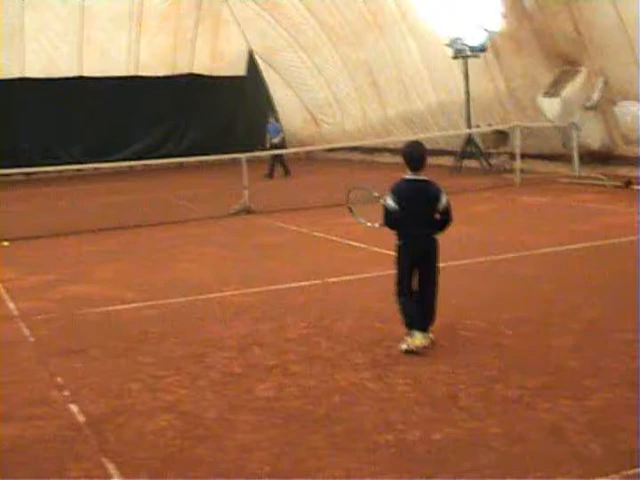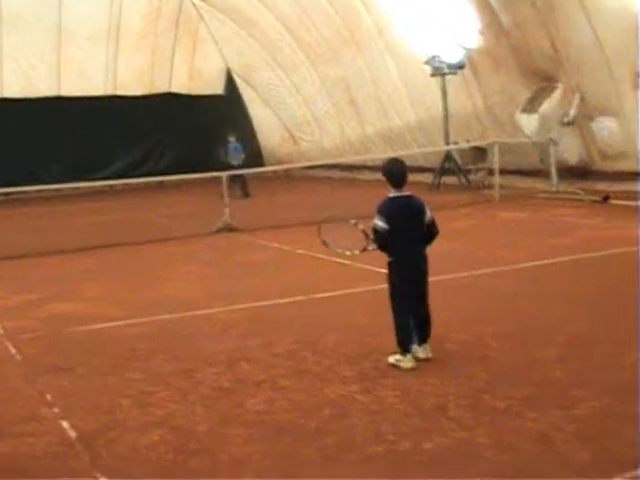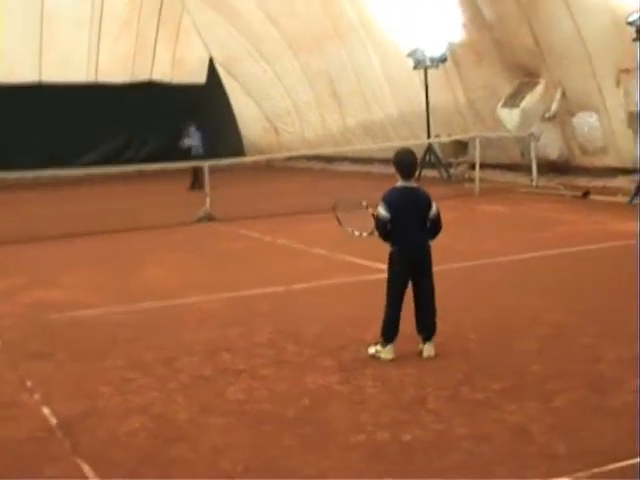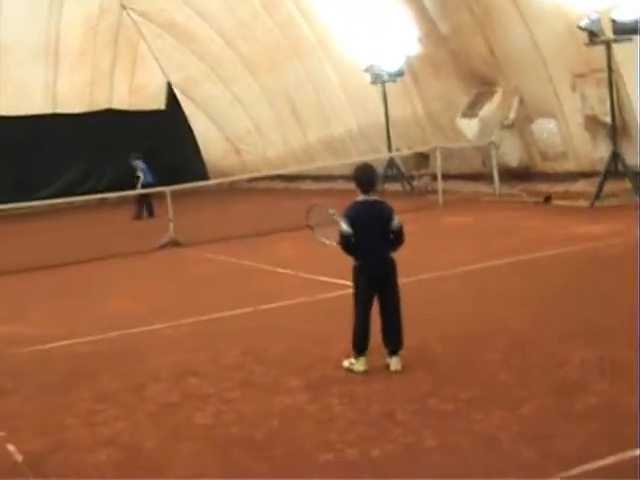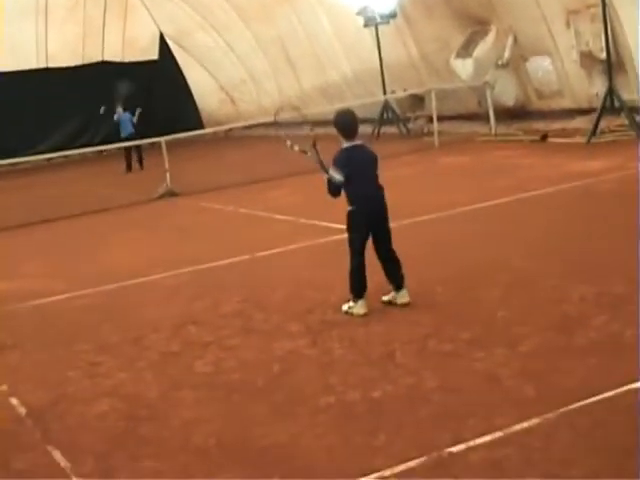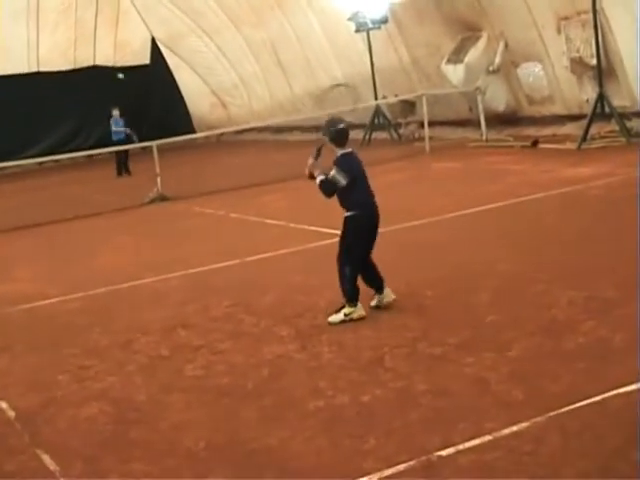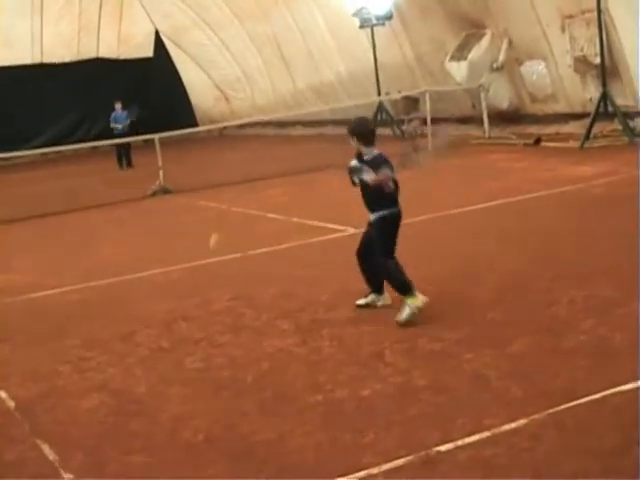
dt=0.5s
person 1, frame 1
left shoulder: (398, 189)
right shoulder: (434, 190)
left elbow: (390, 219)
right elbow: (446, 218)
left hip: (407, 245)
right hip: (428, 245)
left knee: (404, 290)
right knee: (428, 288)
left ankle: (415, 332)
right ankle: (425, 331)
person 1, frame 2
left shoulder: (384, 208)
right shoulder: (418, 203)
left elbow: (381, 241)
right elbow: (432, 231)
left wrist: (391, 248)
left hip: (398, 263)
right hip: (419, 260)
left knee: (401, 307)
right knee: (421, 303)
left ankle: (406, 354)
right ankle: (423, 345)
person 1, frame 3
left shoulder: (390, 197)
right shoulder: (425, 197)
left elbow: (382, 228)
right elbow: (436, 225)
left wrist: (393, 239)
left hip: (400, 254)
right hip: (422, 254)
left knee: (394, 299)
right knee: (424, 298)
left ankle: (387, 345)
right ankle: (427, 343)
person 1, frame 4
left shoulder: (351, 212)
right shoulder: (386, 209)
left elbow: (345, 243)
right elbow: (398, 238)
left hip: (363, 268)
right hip: (385, 266)
left knee: (362, 312)
right knee: (391, 310)
left ankle: (359, 358)
right ankle: (394, 356)
person 1, frame 5
left shoulder: (340, 158)
right shoulder: (369, 153)
left elbow: (334, 191)
left wrist: (330, 181)
left hip: (358, 210)
right hip: (378, 205)
left knee: (357, 255)
right knee: (385, 249)
left ankle: (358, 301)
right ankle: (400, 290)
person 1, frame 6
left shoulder: (342, 163)
right shoulder: (351, 158)
left elbow: (329, 190)
right elbow: (336, 183)
left wrist: (316, 173)
right wrist: (316, 174)
left hip: (357, 216)
right hip: (370, 212)
left knee: (347, 259)
right knee: (361, 257)
left ankle: (352, 306)
right ankle: (382, 292)
person 1, frame 7
left shoulder: (381, 162)
right shoulder: (358, 160)
left elbow: (392, 189)
right elbow: (355, 176)
left wrist: (385, 182)
right wrist: (370, 179)
left hip: (387, 216)
right hip: (377, 217)
left knee: (382, 258)
right knee: (364, 255)
left ankle: (412, 297)
right ankle: (378, 294)
